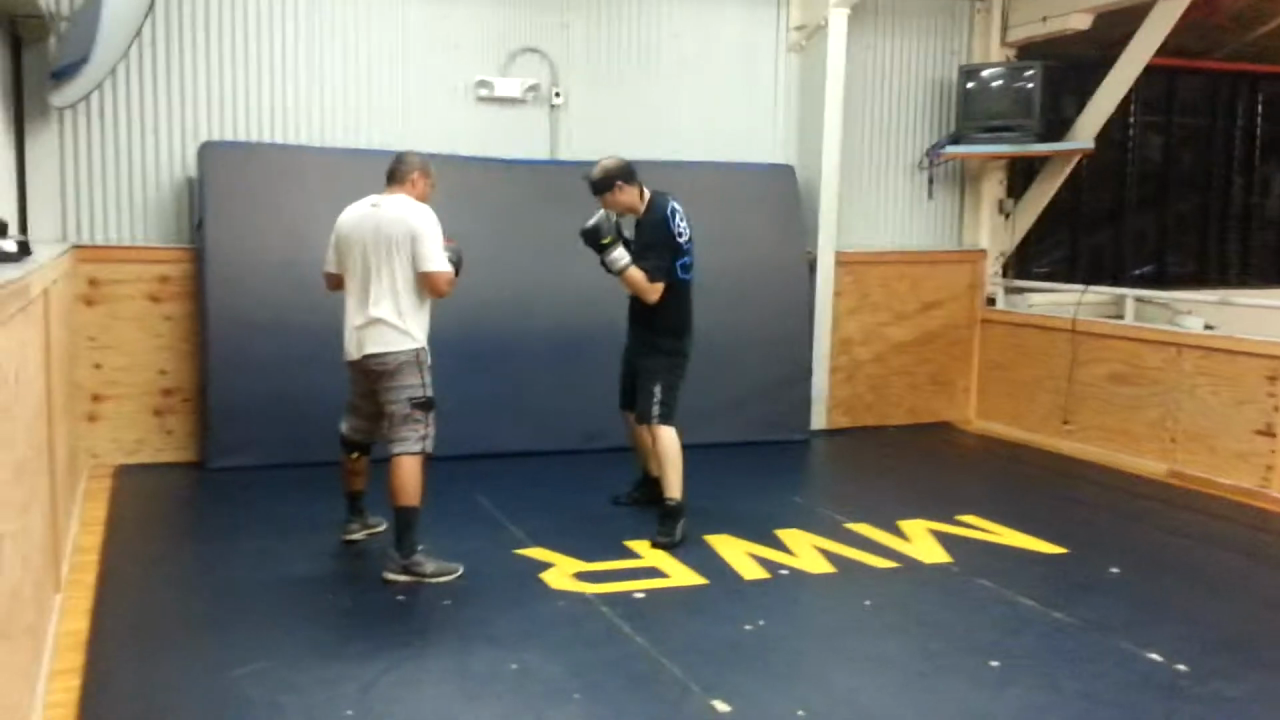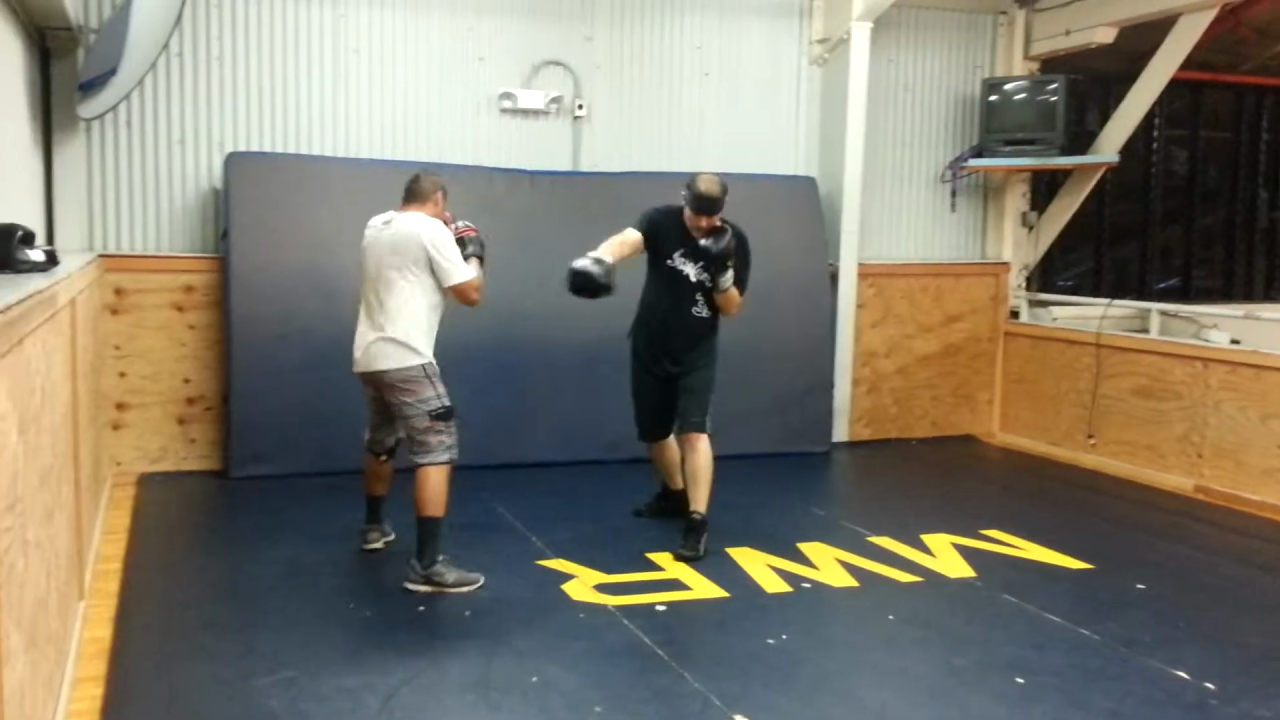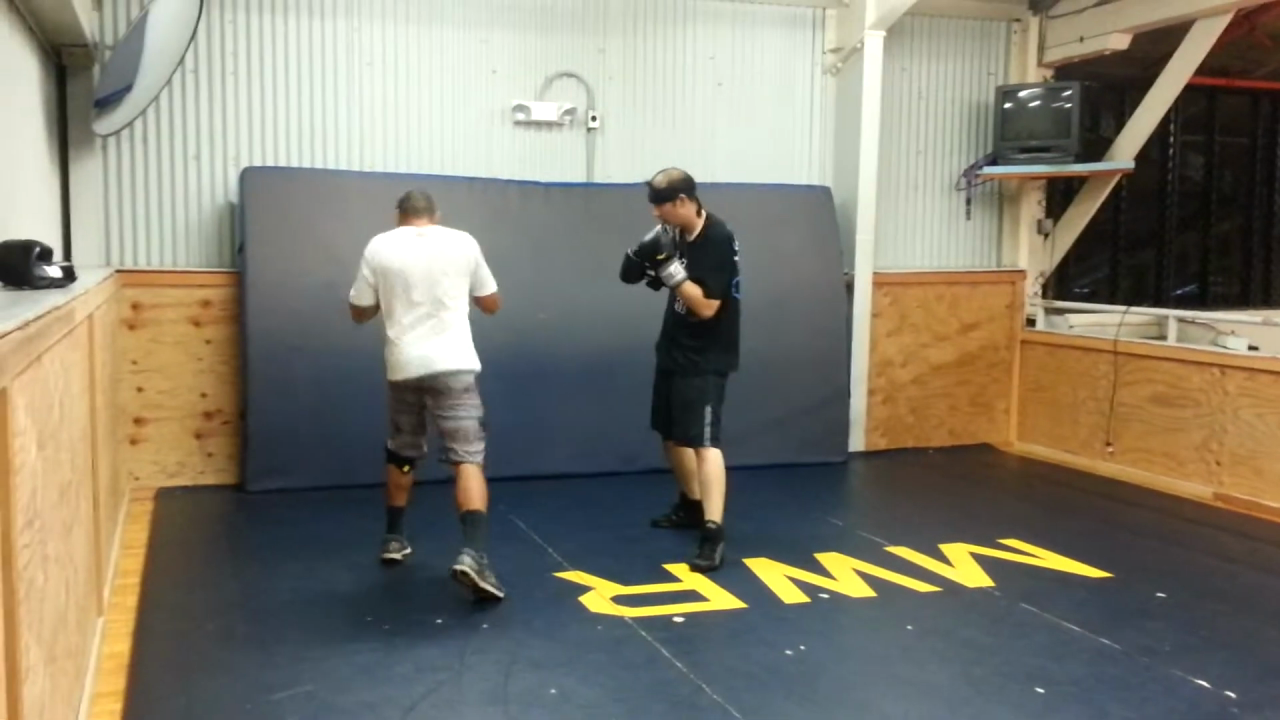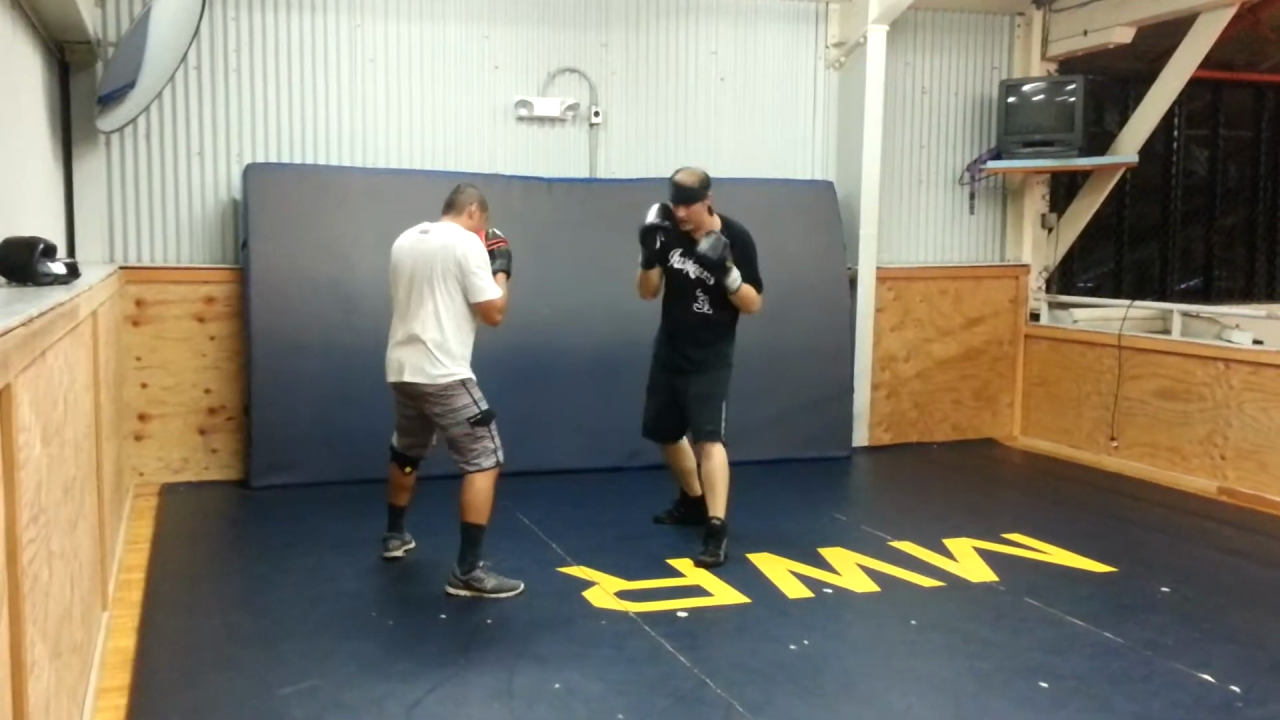
dt=0.7s
person 1, frame 1
left shoulder: (350, 216)
right shoulder: (418, 215)
left elbow: (334, 279)
right elbow: (439, 286)
right wrist: (449, 262)
left hip: (360, 345)
right hip: (400, 348)
left knee: (357, 436)
right knee: (410, 444)
left ankle: (355, 518)
right ankle: (404, 555)
person 1, frame 2
left shoulder: (375, 228)
right shoulder: (431, 232)
right elbow: (470, 293)
right wrist: (473, 254)
left hip: (369, 360)
right hip: (407, 362)
left knee: (380, 444)
right knee: (436, 453)
left ankle: (374, 526)
right ankle: (426, 566)
person 1, frame 3
left shoulder: (379, 247)
right shoulder: (463, 242)
left elbow: (359, 313)
right elbow: (492, 304)
left hip: (405, 369)
right hip: (454, 367)
left knee: (401, 454)
right knee: (468, 460)
left ankle: (394, 539)
right ankle: (474, 555)
person 1, frame 4
left shoulder: (404, 241)
right shoulder: (467, 244)
right elbow: (494, 314)
right wrist: (501, 271)
left hip: (402, 369)
right hip: (443, 375)
left knee: (406, 453)
right knee: (484, 463)
left ankle: (394, 535)
right ankle: (468, 570)
person 2, frame 1
left shoulder: (656, 221)
right shoulder: (655, 205)
left elbow: (650, 292)
left wrist: (611, 249)
right wrist: (616, 244)
left hip: (663, 339)
right hip: (647, 334)
left knee: (656, 419)
right knee: (633, 411)
left ankle: (674, 510)
right ankle: (652, 482)
person 2, frame 2
left shoulder: (735, 241)
right shoulder: (661, 219)
left elbow: (732, 308)
right elbow: (626, 241)
left wrist: (721, 271)
right wrist: (597, 262)
left hip: (695, 354)
right hip: (649, 349)
left knee: (693, 432)
right knee: (654, 430)
left ankle: (697, 523)
right ankle: (674, 494)
person 2, frame 3
left shoulder: (718, 239)
right shoulder: (679, 232)
left elbow: (705, 306)
left wrist: (668, 264)
right wrist: (655, 272)
left hip: (706, 359)
right hip: (675, 351)
left knee: (704, 442)
right knee: (671, 434)
left ankle: (713, 533)
right ankle: (691, 505)
person 2, frame 4
left shoulder: (736, 238)
right shoulder: (670, 229)
left elbow: (753, 304)
right elbow: (648, 293)
left wrist: (725, 270)
right wrist: (649, 254)
left hip: (709, 357)
right hip: (668, 351)
left knee: (708, 438)
right knee: (666, 434)
left ankle: (717, 529)
right ankle: (693, 501)
